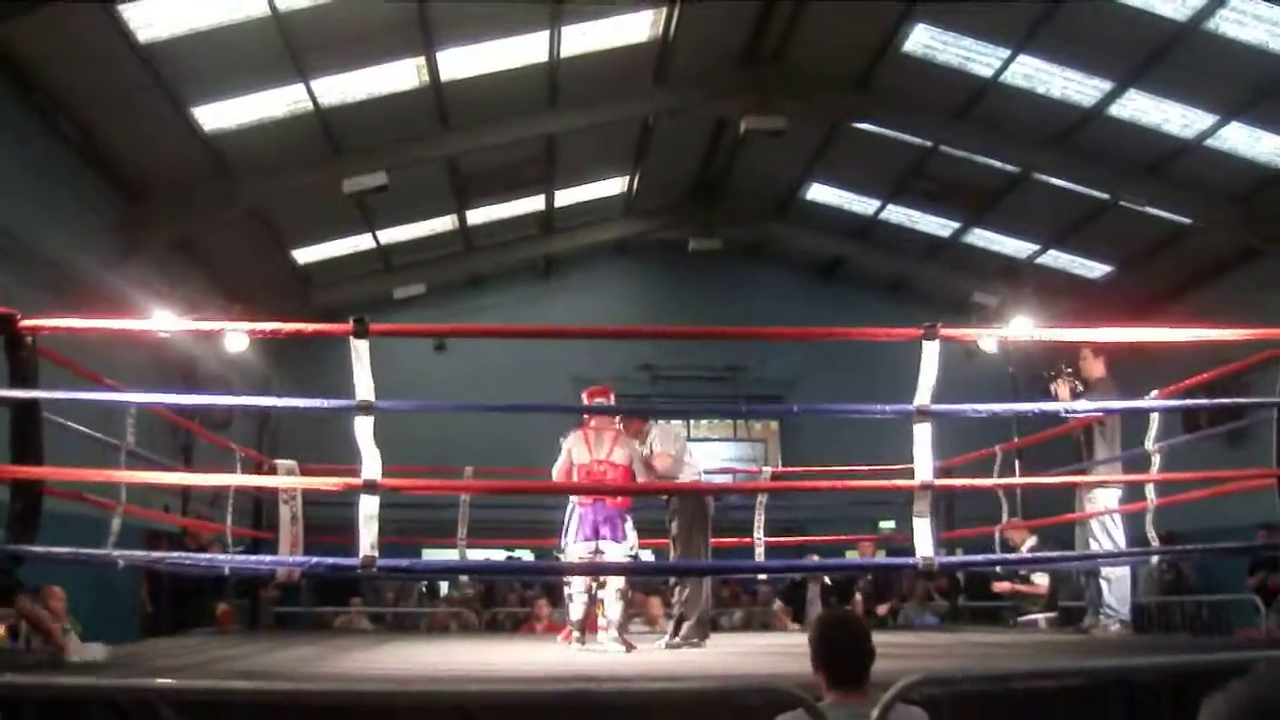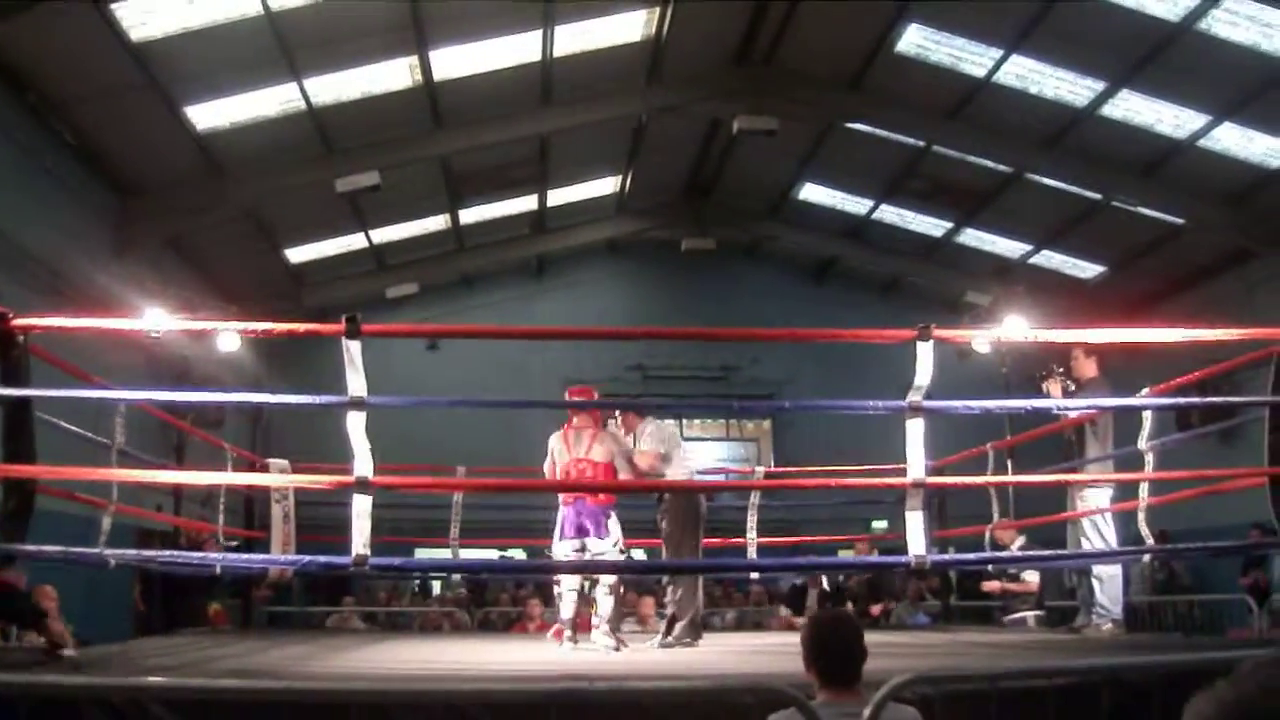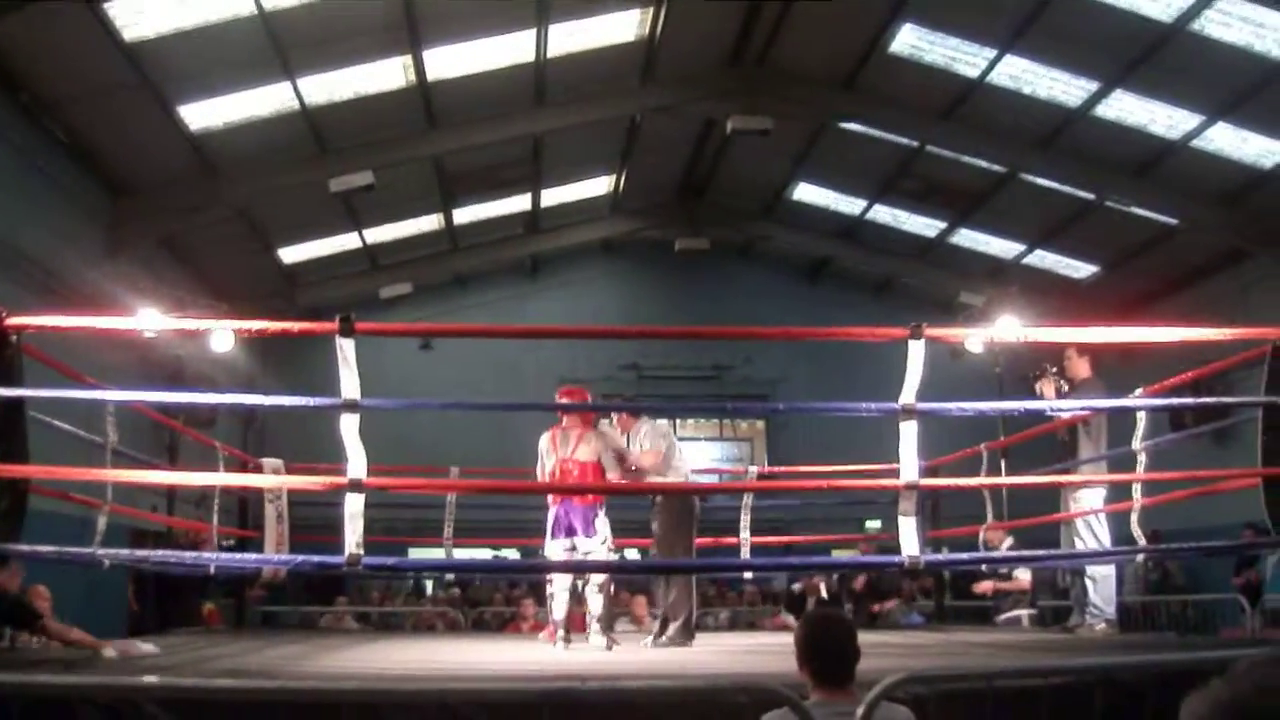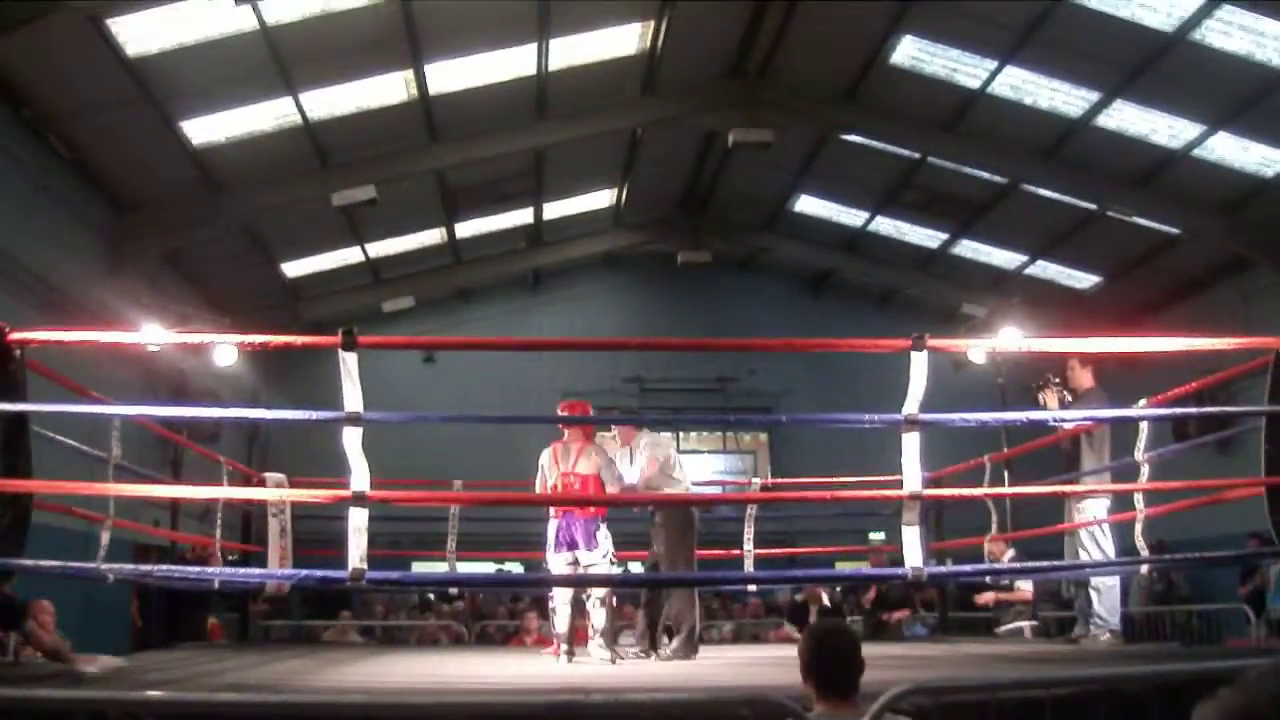
dt=0.2s
person 1, frame 1
left shoulder: (1105, 388)
right shoulder: (1092, 392)
right elbow: (1080, 430)
left wrist: (1066, 399)
right wrist: (1067, 398)
left hip: (1102, 480)
right hip: (1089, 479)
left knee: (1108, 550)
right knee: (1089, 552)
left ankle: (1117, 618)
right ankle: (1095, 615)
person 1, frame 2
left shoulder: (1097, 387)
right shoulder: (1085, 391)
right elbow: (1071, 429)
left wrist: (1058, 398)
right wrist: (1059, 397)
left hip: (1093, 479)
right hip: (1081, 478)
left knee: (1100, 549)
right knee: (1081, 551)
left ankle: (1109, 617)
right ankle: (1087, 615)
person 1, frame 3
left shoulder: (1091, 387)
right shoulder: (1077, 391)
right elbow: (1065, 429)
left wrist: (1051, 398)
right wrist: (1052, 398)
left hip: (1087, 479)
left knee: (1093, 550)
right knee: (1075, 552)
left ankle: (1103, 617)
right ankle: (1081, 615)
person 1, frame 4
left shoulder: (1094, 397)
right shoulder: (1081, 402)
right elbow: (1068, 439)
left wrist: (1054, 409)
right wrist: (1056, 408)
left hip: (1090, 489)
left knee: (1097, 560)
right knee: (1078, 562)
left ankle: (1107, 628)
right ankle: (1085, 625)
person 2, frame 1
left shoulder: (574, 439)
right shoulder: (626, 442)
left elbow: (558, 478)
right elbow: (644, 481)
left hip: (583, 511)
right hip: (615, 513)
left knee: (579, 575)
right knee: (616, 575)
left ankle: (576, 634)
right ankle: (613, 633)
person 2, frame 2
left shoulder: (557, 439)
right shoulder: (607, 438)
left elbow: (550, 475)
right elbow: (626, 477)
left hip: (568, 510)
right hip: (599, 510)
left knee: (569, 573)
left ankle: (567, 633)
right ankle: (603, 628)
person 2, frame 3
left shoulder: (546, 439)
right shoulder: (594, 438)
left elbow: (542, 477)
right elbow: (615, 477)
left hip: (558, 510)
right hip: (588, 509)
left knee: (559, 572)
right knee: (598, 569)
left ankle: (561, 634)
right ankle: (595, 628)
person 2, frame 4
left shoulder: (548, 454)
right shoulder: (595, 451)
left elbow: (540, 493)
right elbow: (614, 490)
left hip: (560, 523)
right hip: (589, 522)
left knee: (561, 586)
left ankle: (563, 647)
right ankle: (599, 640)
person 3, frame 1
left shoulder: (660, 432)
right shoulder: (649, 438)
left elbow: (663, 463)
right elbow: (652, 470)
left hip: (689, 498)
right hip: (680, 499)
left knee: (690, 562)
left ankle: (693, 632)
right ankle: (680, 630)
person 3, frame 2
left shoulder: (654, 429)
right shoulder: (645, 433)
left elbow: (646, 463)
right elbow: (645, 466)
left hip: (681, 497)
right hip: (673, 498)
left knee: (682, 561)
right knee: (675, 562)
left ankle: (686, 632)
right ankle: (672, 629)
person 3, frame 3
left shoulder: (651, 429)
right shoulder: (639, 435)
left elbow: (651, 460)
right elbow: (641, 466)
left wrist: (625, 455)
left hip: (675, 498)
right hip: (664, 500)
left knee: (675, 562)
left ankle: (680, 632)
right ankle: (667, 628)
person 3, frame 4
left shoulder: (652, 441)
right shoulder: (636, 449)
left elbow: (648, 470)
right elbow: (640, 481)
left hip: (675, 511)
right hip: (664, 513)
left knee: (678, 575)
right knee: (655, 576)
left ankle: (685, 644)
right ankle: (646, 642)
